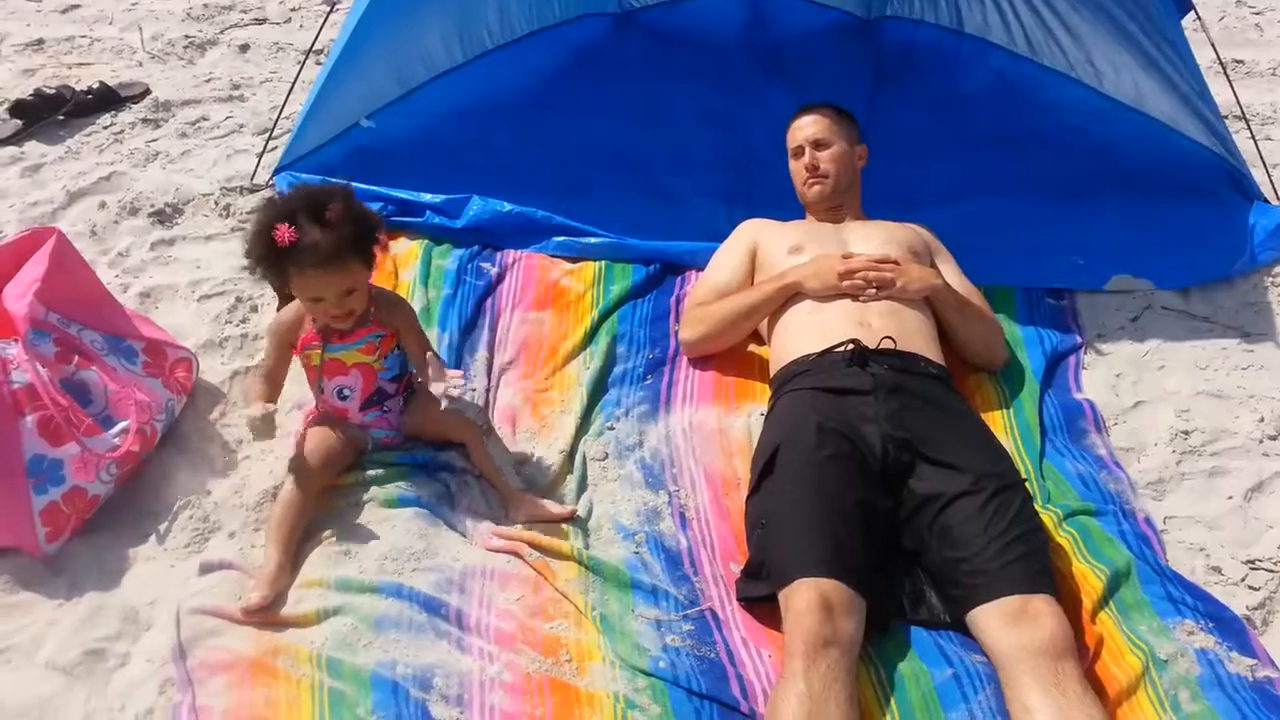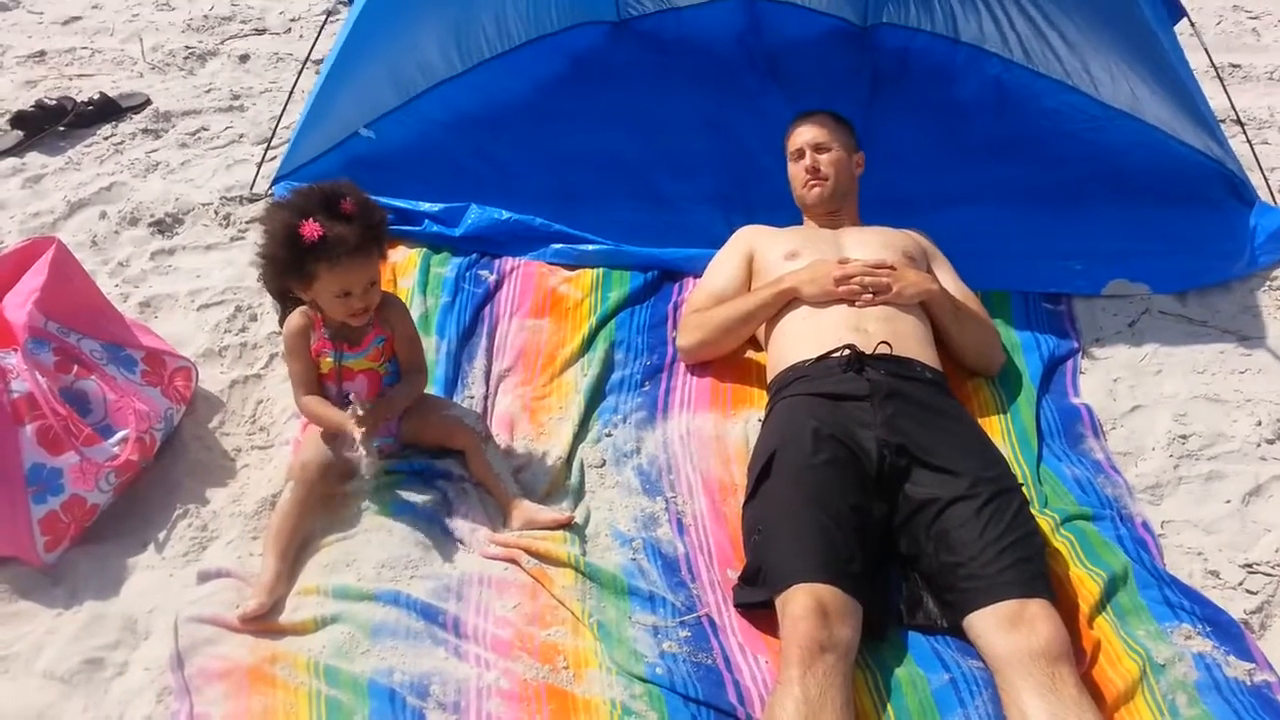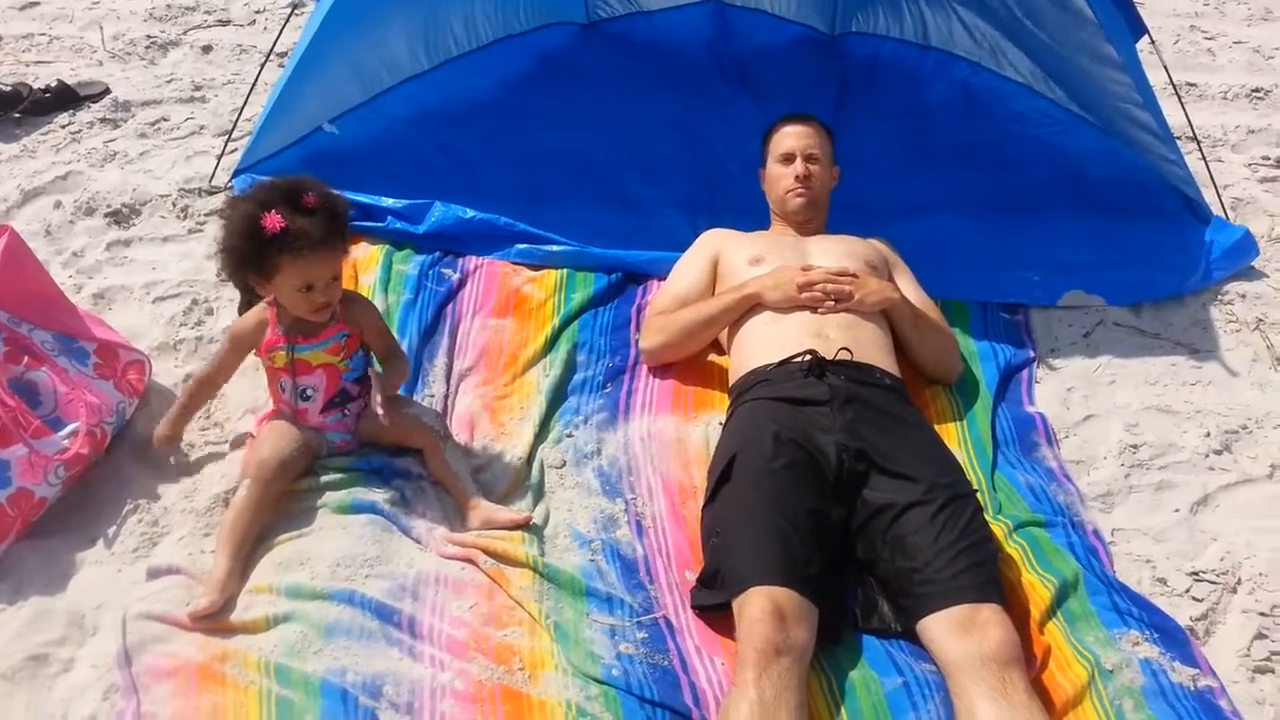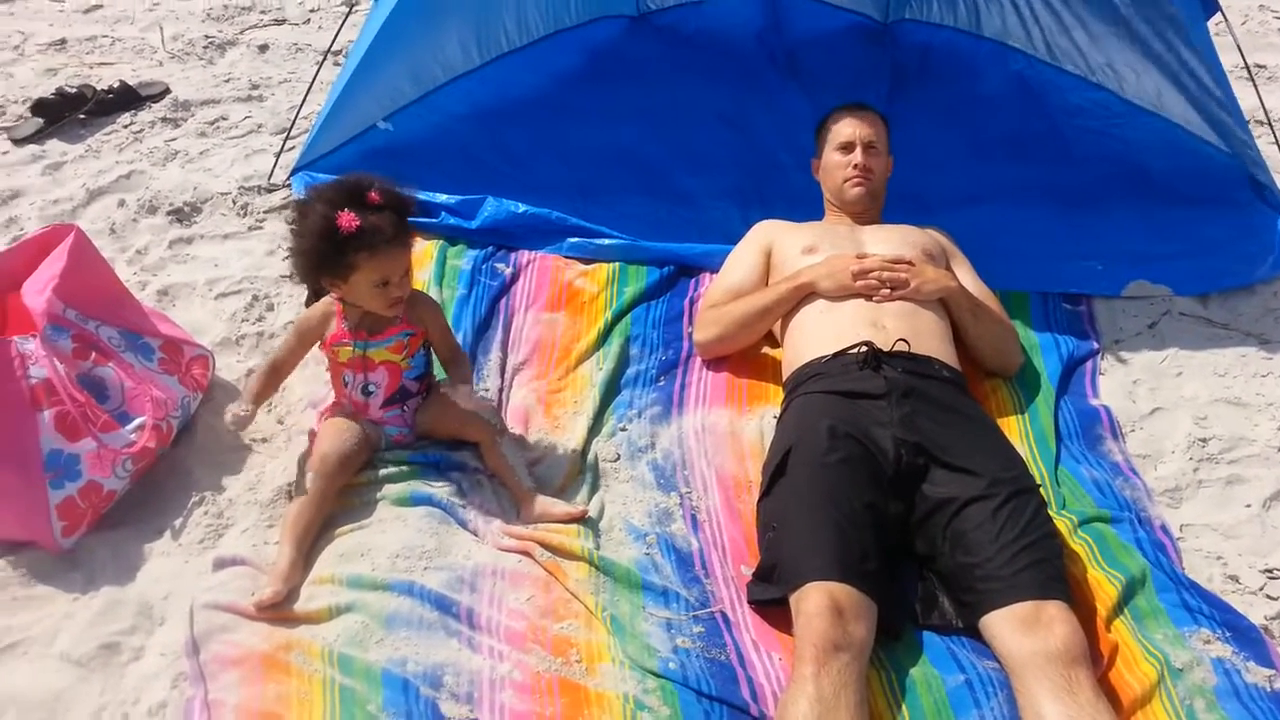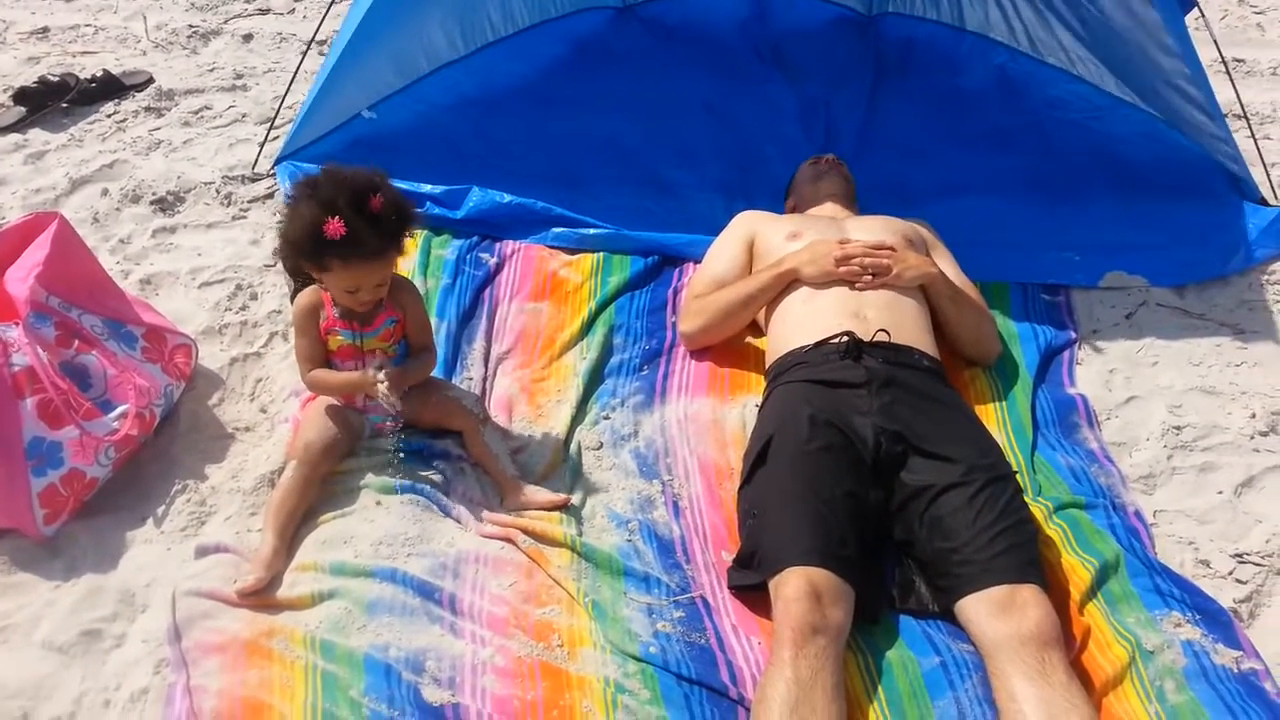
dt=1s
person 1, frame 1
left shoulder: (915, 237)
right shoulder: (760, 233)
left elbow: (992, 351)
right elbow: (693, 332)
left wrist: (932, 286)
right wrist: (796, 281)
left hip: (932, 405)
right hip: (817, 403)
left knee: (1039, 633)
right knee: (817, 624)
person 1, frame 2
left shoulder: (912, 242)
right shoulder: (756, 239)
left elbow: (989, 356)
right elbow: (691, 338)
left wrist: (930, 291)
right wrist: (792, 286)
left hip: (928, 408)
right hip: (814, 406)
left knee: (1036, 639)
right knee: (814, 631)
person 1, frame 3
left shoulder: (875, 251)
right shoulder: (723, 243)
left elbow: (949, 363)
right elbow: (654, 341)
left wrist: (890, 300)
right wrist: (757, 291)
left hip: (887, 415)
right hip: (775, 411)
left knee: (988, 644)
right knee: (770, 635)
person 1, frame 4
left shoulder: (932, 241)
right shoulder: (775, 234)
left elbow: (1007, 356)
right elbow: (707, 333)
left wrist: (947, 289)
right wrist: (810, 281)
left hip: (945, 408)
right hip: (830, 405)
left knee: (1053, 641)
right knee: (828, 632)
person 1, frame 5
left shoulder: (912, 230)
right shoulder: (758, 223)
left elbow: (986, 344)
right elbow: (693, 324)
left wrist: (928, 274)
right wrist: (793, 268)
left hip: (924, 395)
right hip: (811, 392)
left knee: (1028, 627)
right knee: (806, 615)
person 2, frame 1
left shoulder: (390, 308)
right shoulder: (291, 323)
left elbow: (425, 358)
right elbow: (268, 379)
left wrist: (439, 378)
right wrist: (259, 407)
left hip: (404, 405)
right hip: (339, 422)
left knee: (473, 423)
right knee: (302, 470)
left ankle: (516, 499)
right ankle: (275, 565)
person 2, frame 2
left shoulder: (391, 311)
right shoulder: (300, 327)
left elbow: (416, 374)
right elbow: (306, 398)
left wrist: (384, 410)
right wrist: (347, 423)
left hip: (397, 412)
right hip: (337, 427)
left knee: (471, 427)
right knee: (305, 475)
left ankle: (514, 505)
right ankle: (273, 573)
person 2, frame 3
left shoulder: (355, 310)
right shoulder: (255, 326)
left elbow: (395, 358)
right elbow: (213, 374)
left wrist: (387, 384)
right wrist: (174, 420)
left hip: (361, 412)
right hip: (296, 424)
left knee: (429, 430)
right knee: (260, 473)
left ankle: (475, 506)
right ankle: (224, 573)
person 2, frame 4
left shoulder: (420, 309)
right shoulder: (322, 318)
left elbow: (453, 354)
right elbow: (278, 364)
left wrist: (461, 386)
right wrist: (248, 403)
left hip: (421, 405)
right hip: (356, 417)
left knee: (486, 423)
right knee: (321, 468)
left ankle: (527, 500)
right ankle: (287, 562)
person 2, frame 5
left shoulder: (403, 294)
right shoulder: (310, 306)
left elbow: (426, 354)
right elbow: (312, 376)
left wrist: (399, 378)
right wrist: (365, 380)
left hip: (403, 392)
right hip: (340, 401)
left knee: (471, 411)
right knee: (305, 457)
left ankle: (512, 487)
right ankle: (271, 548)
